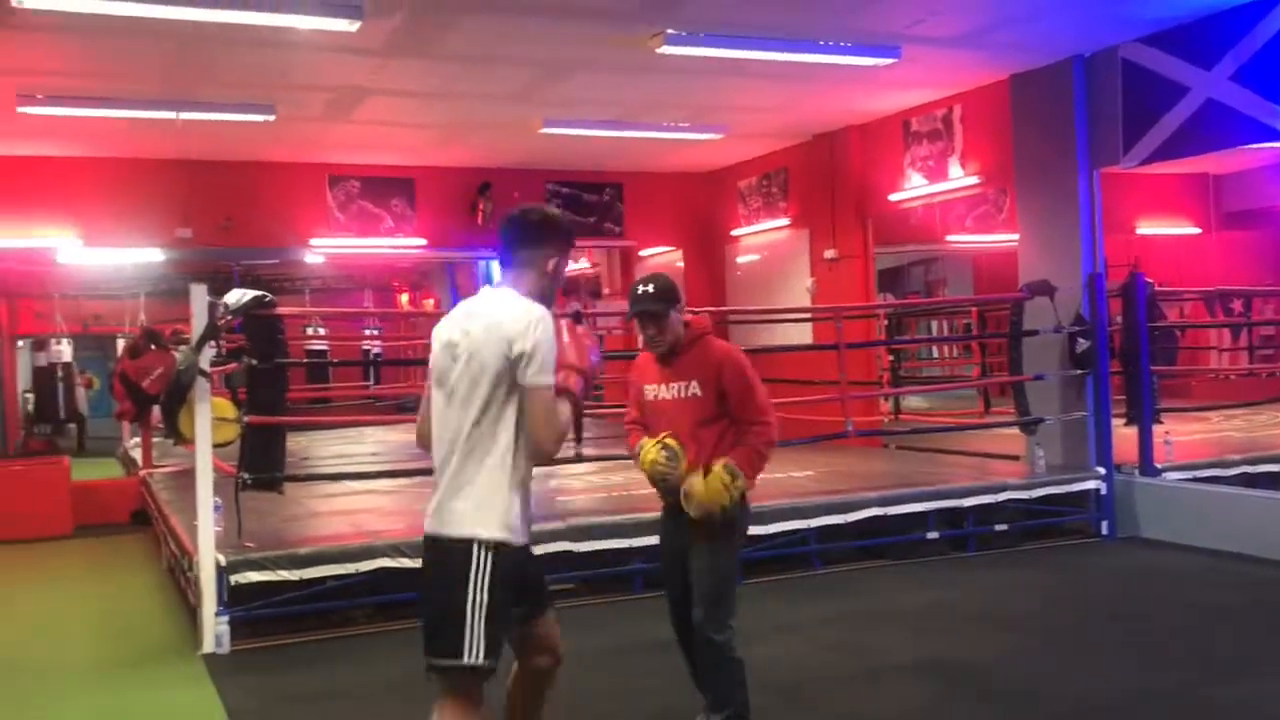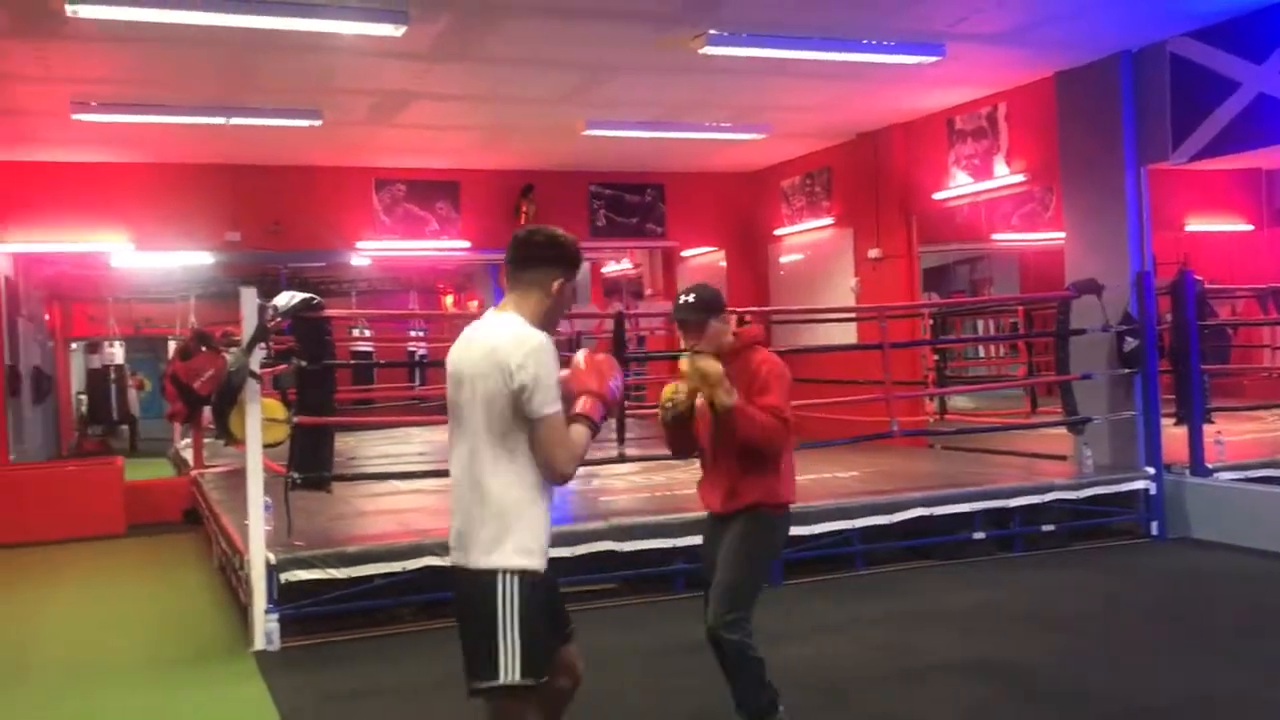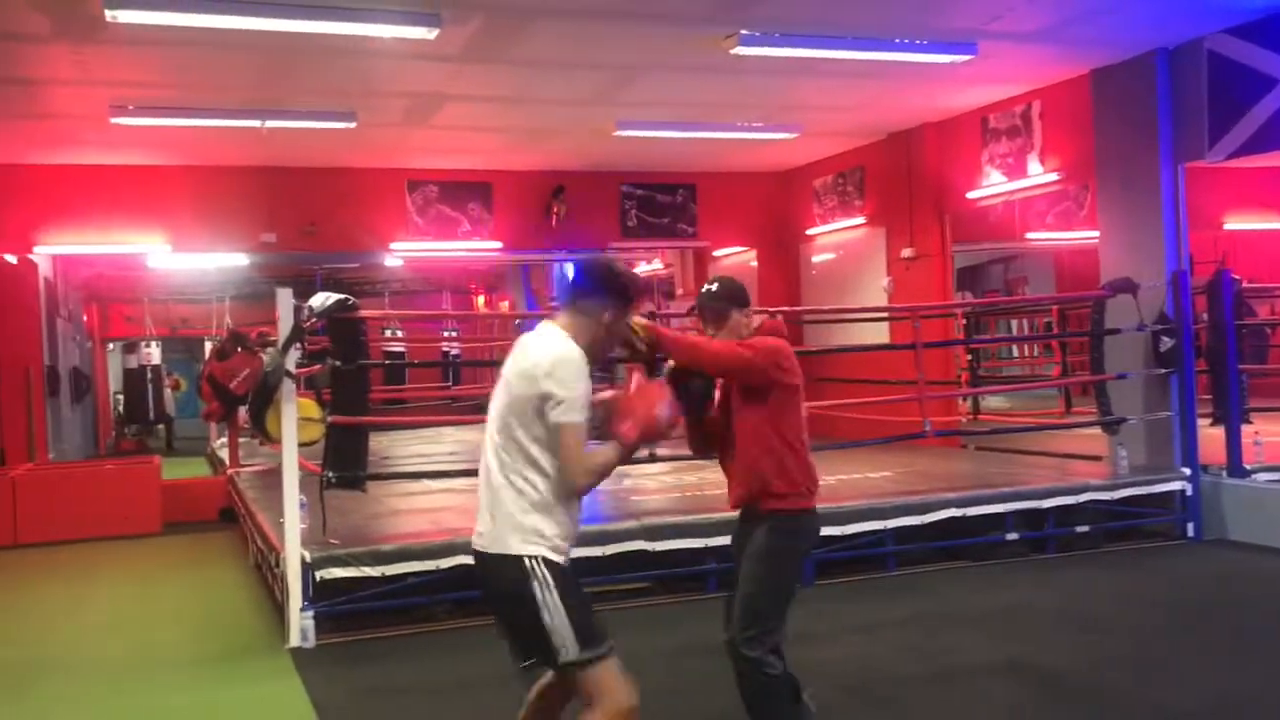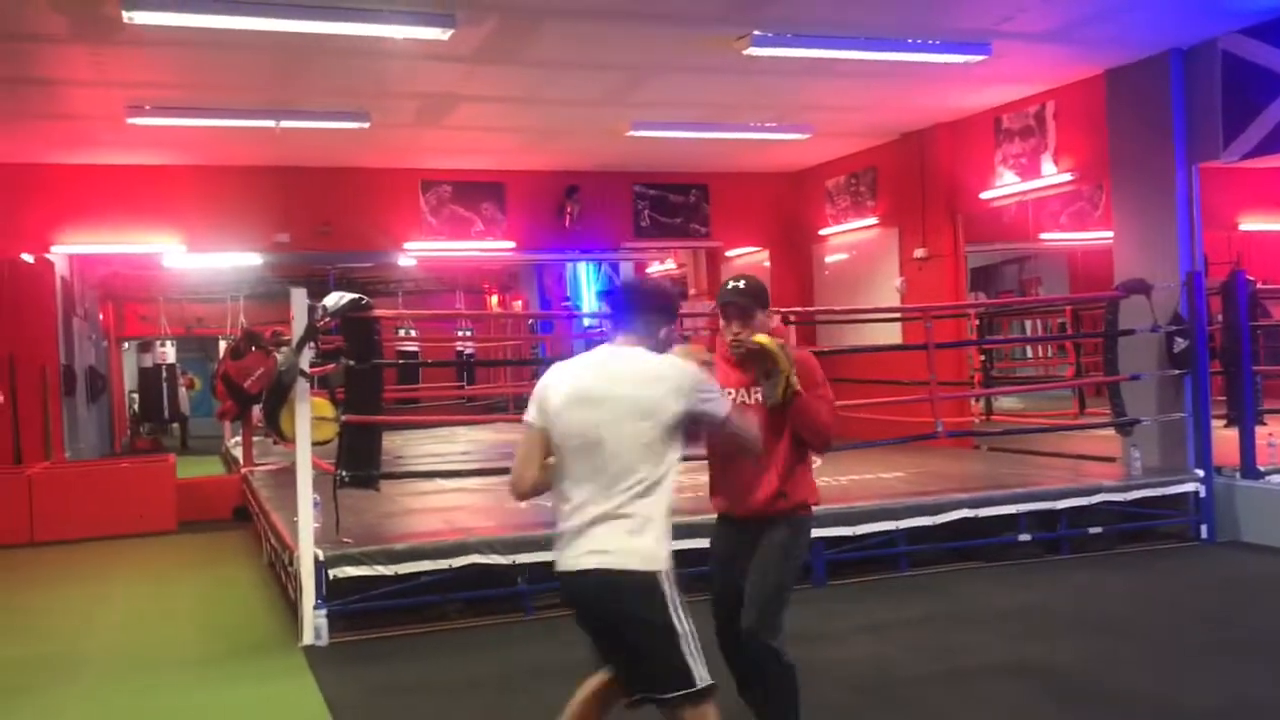
dt=0.3s
person 1, frame 1
left shoulder: (455, 320)
right shoulder: (532, 322)
left elbow: (425, 435)
right elbow: (544, 444)
right wrist: (571, 380)
left hip: (457, 527)
right hip: (477, 536)
left knee: (543, 652)
person 1, frame 2
left shoulder: (473, 340)
right shoulder: (529, 347)
right elbow: (560, 465)
right wrist: (592, 405)
left hip: (506, 549)
right hip: (502, 561)
left knee: (564, 673)
person 1, frame 3
left shoulder: (536, 343)
right shoulder: (564, 358)
right elbow: (578, 476)
left wrist: (609, 414)
right wrist: (631, 433)
left hip: (517, 546)
right hip: (523, 553)
left knee: (570, 676)
person 1, frame 4
left shoulder: (556, 378)
right shoulder: (677, 373)
left elbow: (524, 483)
right elbow: (745, 437)
left hip: (577, 566)
right hip: (638, 569)
left knee: (621, 675)
person 2, frame 1
left shoulder: (722, 357)
right shoulder: (642, 367)
left elbow: (761, 425)
right elbow: (635, 424)
left wrist: (732, 473)
right wrist: (645, 451)
left hip: (718, 507)
right hip: (676, 508)
left knee: (711, 622)
right knee: (683, 617)
person 2, frame 2
left shoulder: (764, 366)
right shoulder: (694, 370)
left elbow: (774, 435)
right elbow: (684, 448)
left wrist: (724, 397)
right wrist: (674, 416)
left hip: (760, 513)
right hip: (721, 513)
left knee: (724, 623)
right knee: (724, 621)
person 2, frame 3
left shoulder: (771, 352)
right shoulder: (724, 371)
left elbow: (717, 356)
right elbow: (706, 445)
left wrist: (651, 334)
right wrist: (689, 395)
left hip: (783, 517)
right hip: (757, 514)
left knee: (748, 638)
right knee: (753, 628)
person 2, frame 4
left shoulder: (798, 363)
right shoulder: (707, 368)
left elbow: (822, 437)
left wrist: (784, 390)
left hip: (783, 518)
right hip: (730, 520)
left knee: (757, 629)
right knee: (730, 631)
